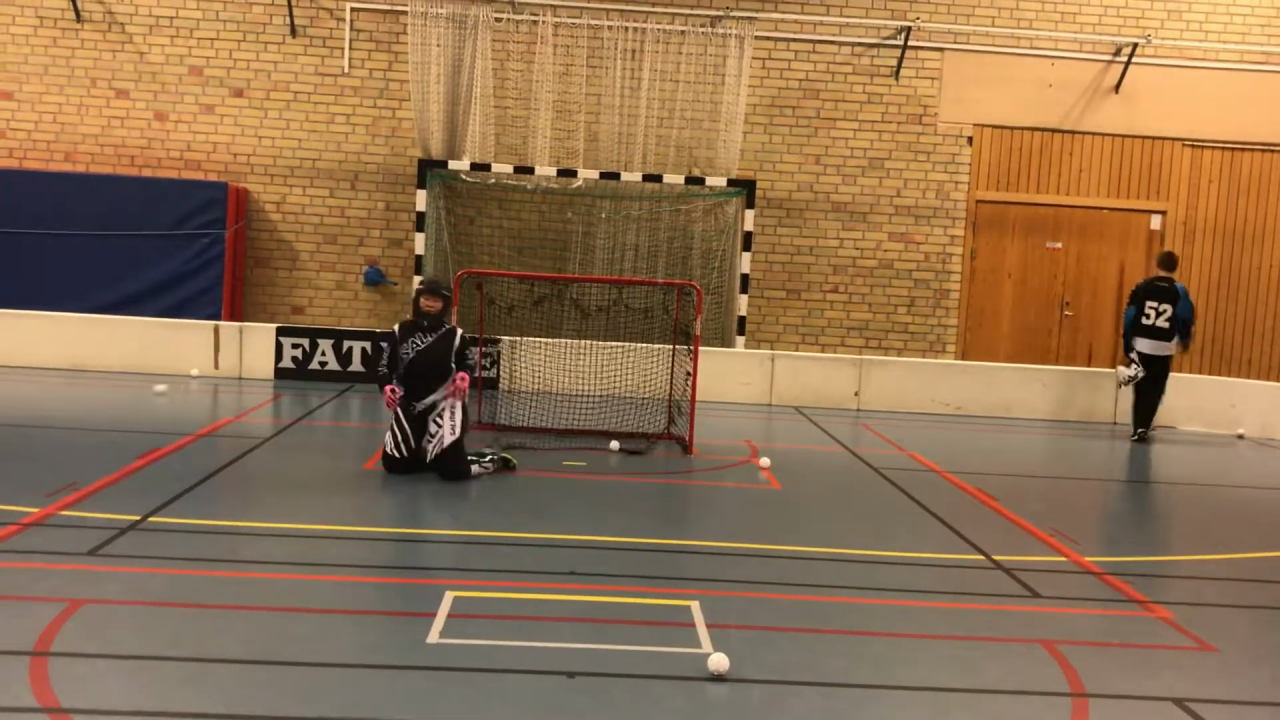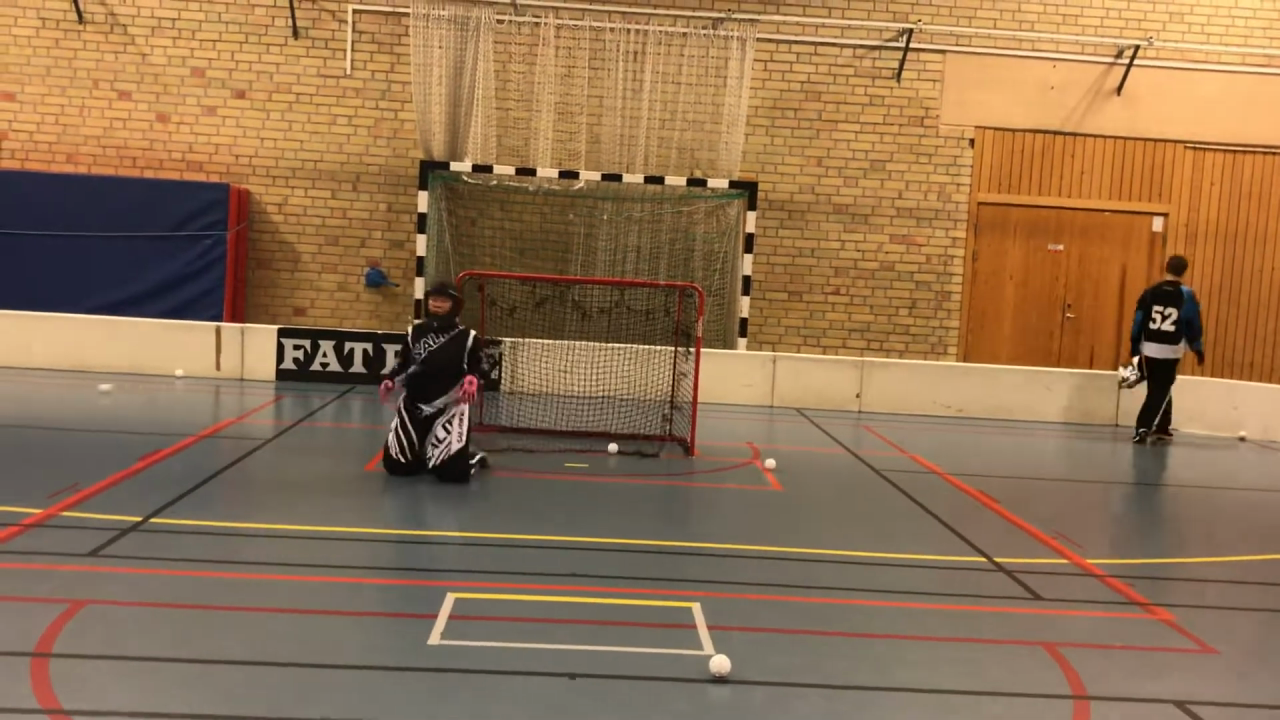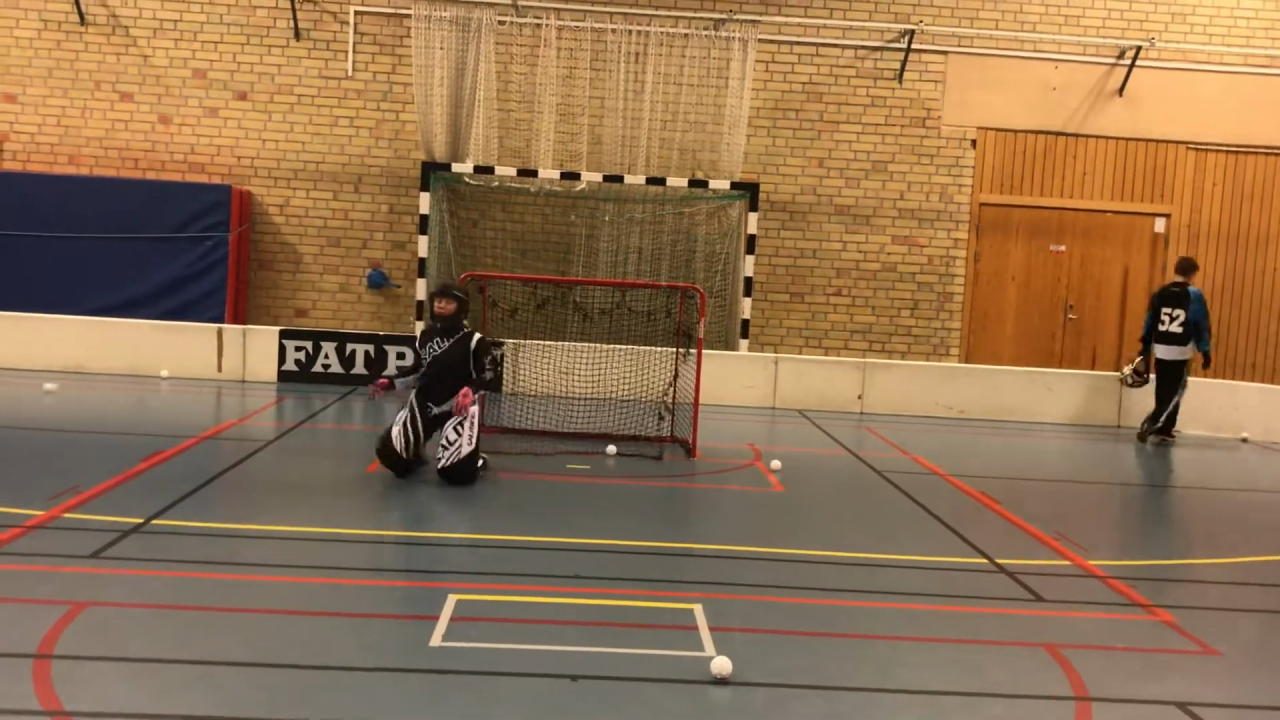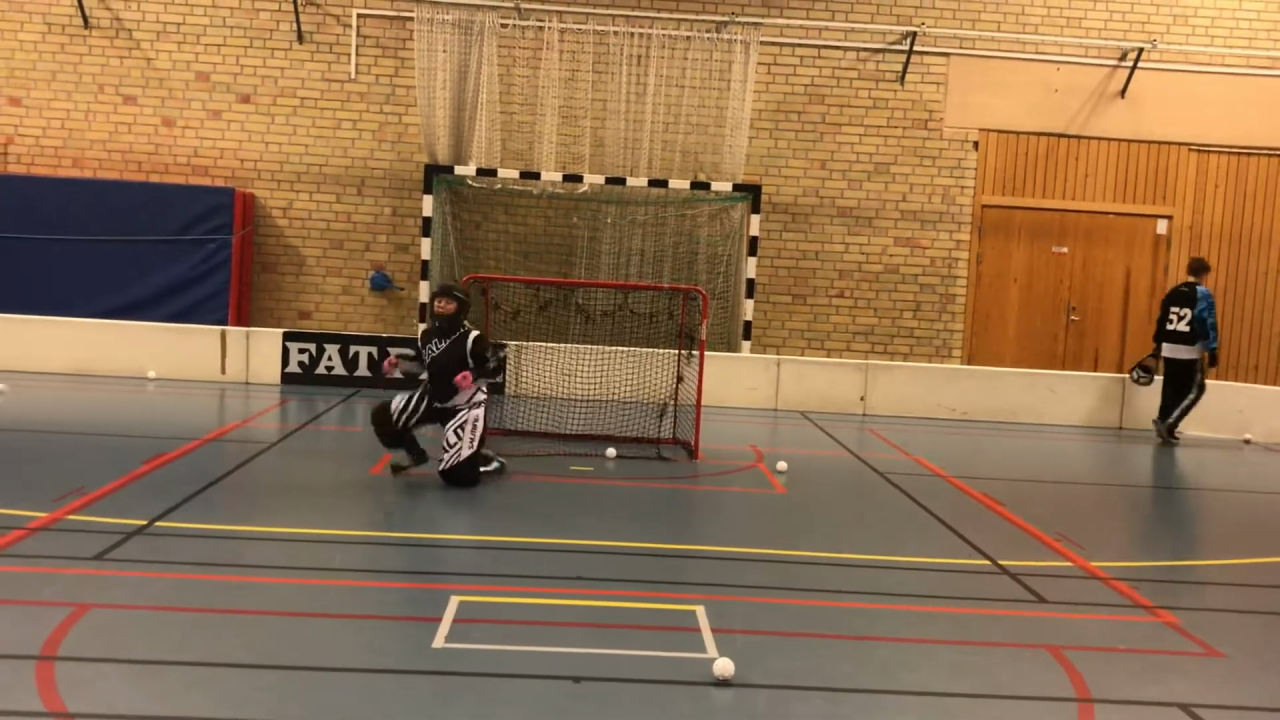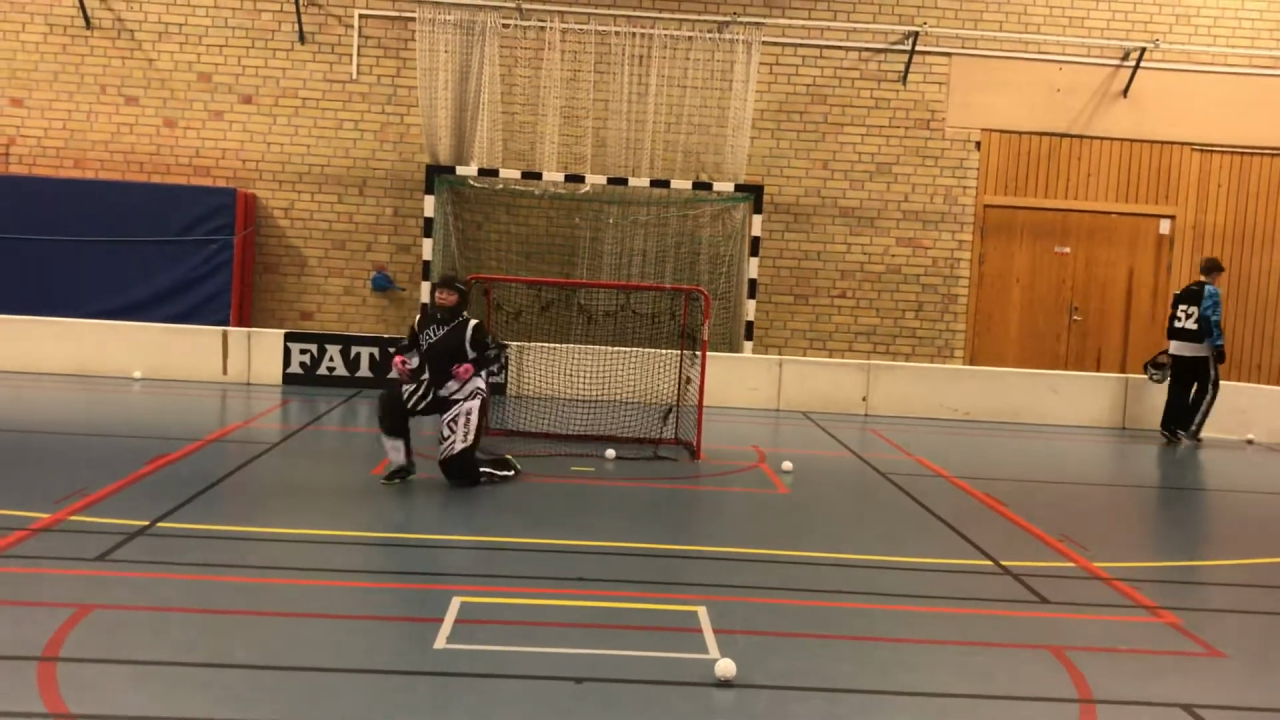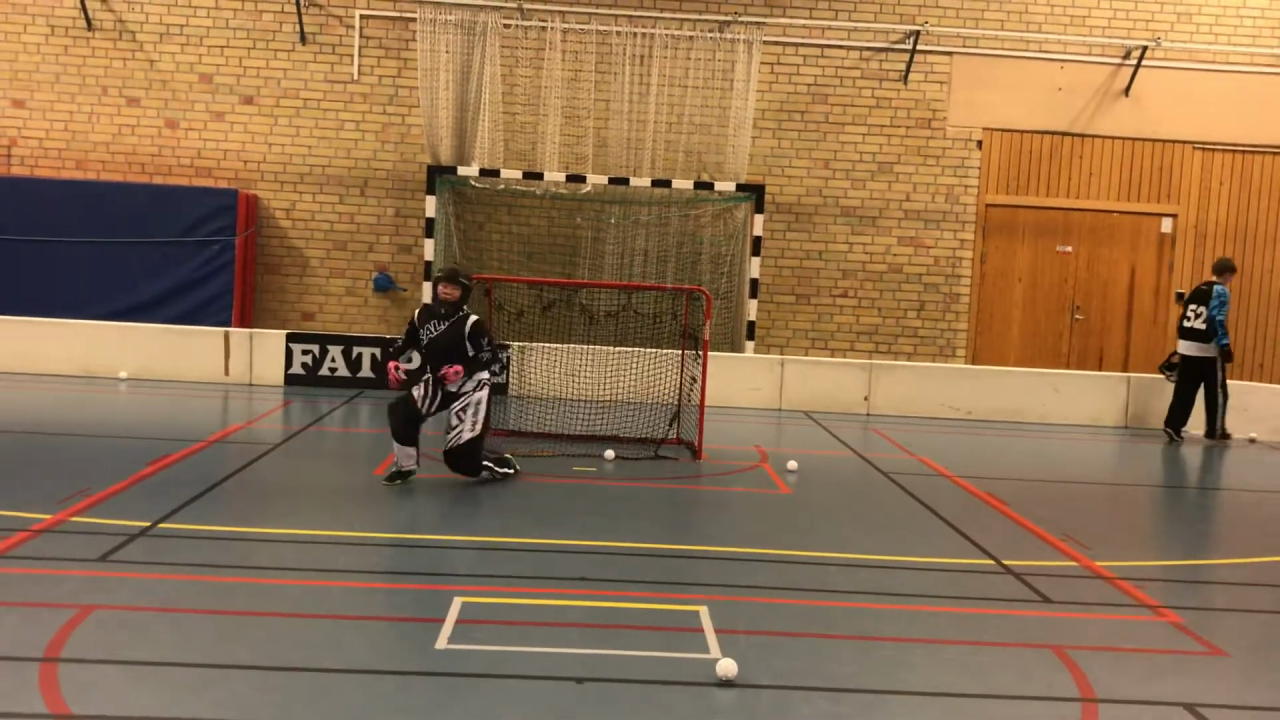
dt=0.1s
person 1, frame 1
left shoulder: (453, 335)
right shoulder: (400, 332)
left elbow: (464, 363)
right elbow: (384, 365)
left wrist: (464, 374)
right wrist: (386, 386)
left hip: (443, 402)
right hip: (409, 403)
left knee: (451, 469)
right knee: (394, 464)
left ankle: (492, 460)
right ankle: (432, 456)
person 1, frame 2
left shoulder: (467, 337)
right shoulder: (415, 332)
left elbow: (478, 366)
right elbow: (405, 365)
left wrist: (472, 378)
right wrist: (390, 381)
left hip: (449, 406)
right hip: (414, 404)
left knee: (449, 471)
right knee: (396, 466)
left ankle: (473, 460)
right ankle: (423, 457)
person 1, frame 3
left shoulder: (474, 340)
right shoulder: (425, 335)
left elbow: (490, 371)
left wrist: (472, 389)
right wrist: (391, 383)
left hip: (459, 407)
right hip: (424, 403)
left knee: (456, 473)
right knee: (389, 455)
left ankle: (474, 460)
right ankle: (413, 459)
person 1, frame 4
left shoulder: (472, 338)
right shoulder: (426, 335)
left elbow: (494, 366)
left wrist: (472, 376)
right wrist: (398, 361)
left hip: (464, 405)
right hip: (431, 398)
left knee: (459, 475)
right knee: (382, 417)
left ankle: (489, 462)
right ankle: (415, 454)
person 1, frame 5
left shoulder: (471, 326)
right shoulder: (422, 322)
left elbow: (495, 354)
right elbow: (409, 345)
left wrist: (473, 367)
right wrist: (399, 357)
left hip: (465, 394)
right hip: (433, 388)
left knee: (459, 472)
right knee: (391, 402)
left ankle: (506, 468)
right ankle: (401, 465)
person 1, frame 6
left shoulder: (471, 322)
right shoulder: (422, 316)
left elbow: (490, 356)
right elbow: (405, 343)
left wrist: (463, 369)
right wrist: (393, 361)
left hip: (470, 387)
right hip: (437, 383)
left knee: (462, 458)
right knee: (402, 411)
left ankle: (505, 466)
right ankle: (405, 467)
person 2, frame 1
left shoulder: (1142, 287)
right shoulder: (1180, 291)
left elbow: (1130, 314)
right elbow: (1187, 320)
left wrist: (1127, 341)
right wrist: (1185, 341)
left hip: (1140, 343)
right hip: (1164, 347)
left knee: (1141, 386)
right knee: (1154, 389)
left ankle: (1140, 426)
right ankle: (1142, 427)
person 2, frame 2
left shoulder: (1150, 292)
right shoulder: (1186, 294)
left elbow: (1138, 319)
right elbow: (1194, 324)
left wrist: (1135, 347)
right wrist: (1198, 349)
left hip: (1149, 348)
right hip: (1171, 350)
left knee: (1156, 389)
right knee: (1161, 391)
left ankle: (1161, 427)
right ankle: (1145, 428)
person 2, frame 3
left shoulder: (1160, 293)
right shoulder: (1195, 295)
left elbow: (1149, 322)
right elbow: (1202, 325)
left wrist: (1145, 348)
right wrist: (1205, 351)
left hip: (1160, 349)
right hip: (1181, 351)
left knee: (1165, 390)
right knee: (1174, 392)
left ankle: (1164, 428)
right ankle: (1152, 424)
person 2, frame 4
left shoulder: (1172, 293)
right shoulder: (1203, 294)
left elbow: (1161, 321)
right elbow: (1208, 323)
left wrist: (1158, 346)
right wrist: (1213, 349)
left hip: (1169, 348)
right hip: (1190, 350)
left knee: (1171, 390)
right knee: (1194, 389)
left ankle: (1167, 428)
right ankle: (1167, 422)
person 2, frame 5
left shoulder: (1184, 291)
right shoulder: (1211, 292)
left elbow: (1172, 318)
right elbow: (1213, 320)
left wrist: (1172, 342)
right wrist: (1219, 346)
left hip: (1177, 347)
right hip: (1200, 349)
left knee: (1177, 389)
right knee: (1208, 388)
left ankle: (1169, 427)
right ankle: (1190, 427)
person 2, frame 6
left shoulder: (1196, 291)
right shoulder: (1220, 292)
left elbow: (1183, 318)
right elbow: (1218, 320)
left wrist: (1182, 342)
right wrist: (1225, 345)
left hip: (1186, 346)
right hip: (1208, 349)
left knee: (1184, 389)
right knee: (1217, 390)
left ankle: (1172, 426)
right ankle: (1216, 430)
